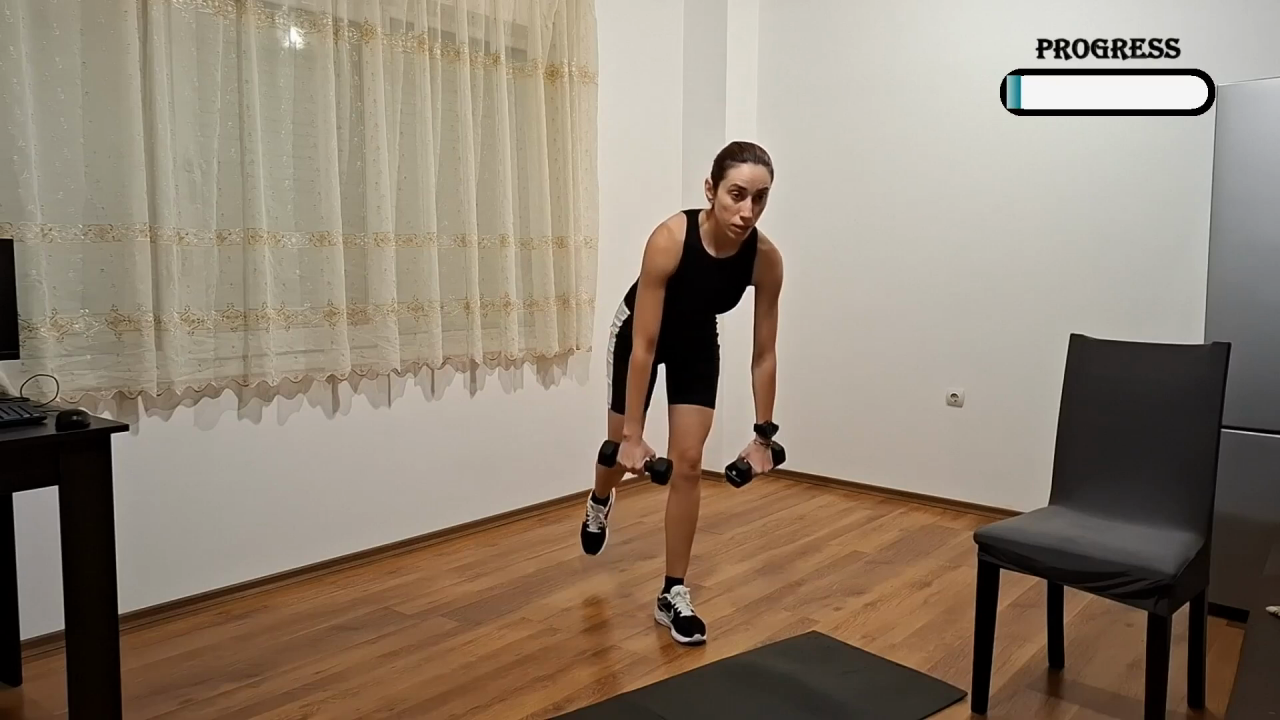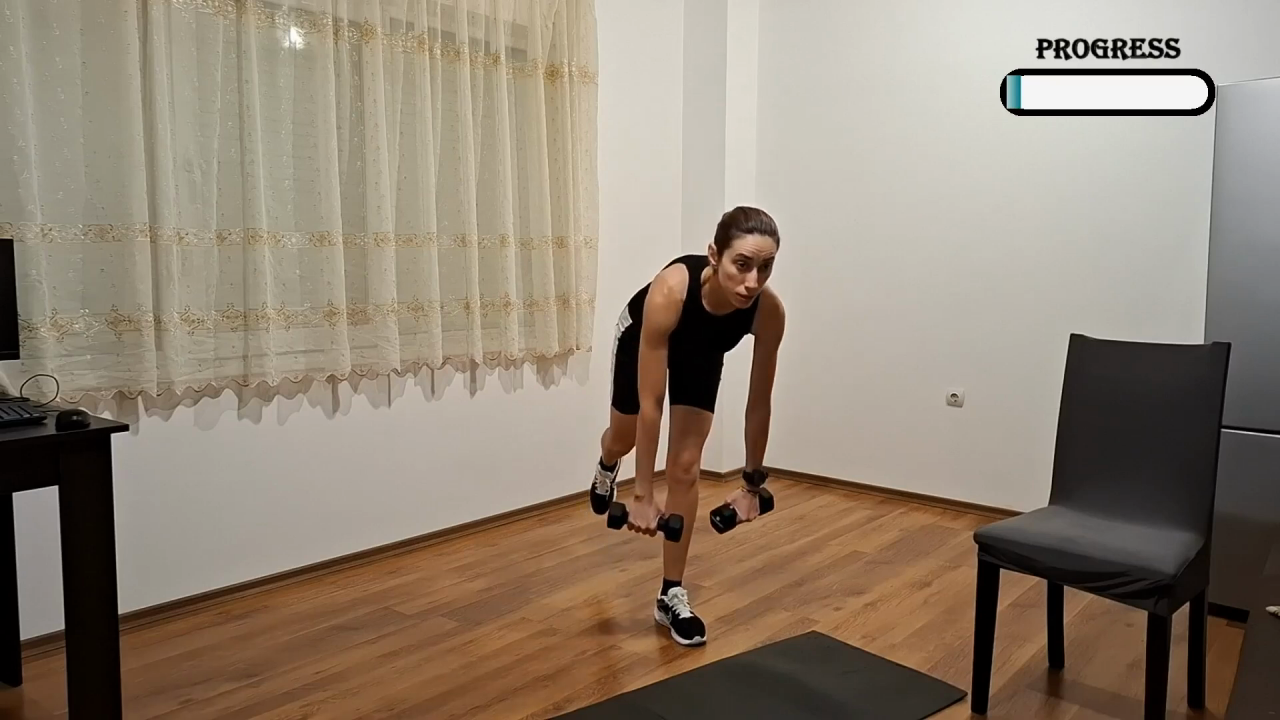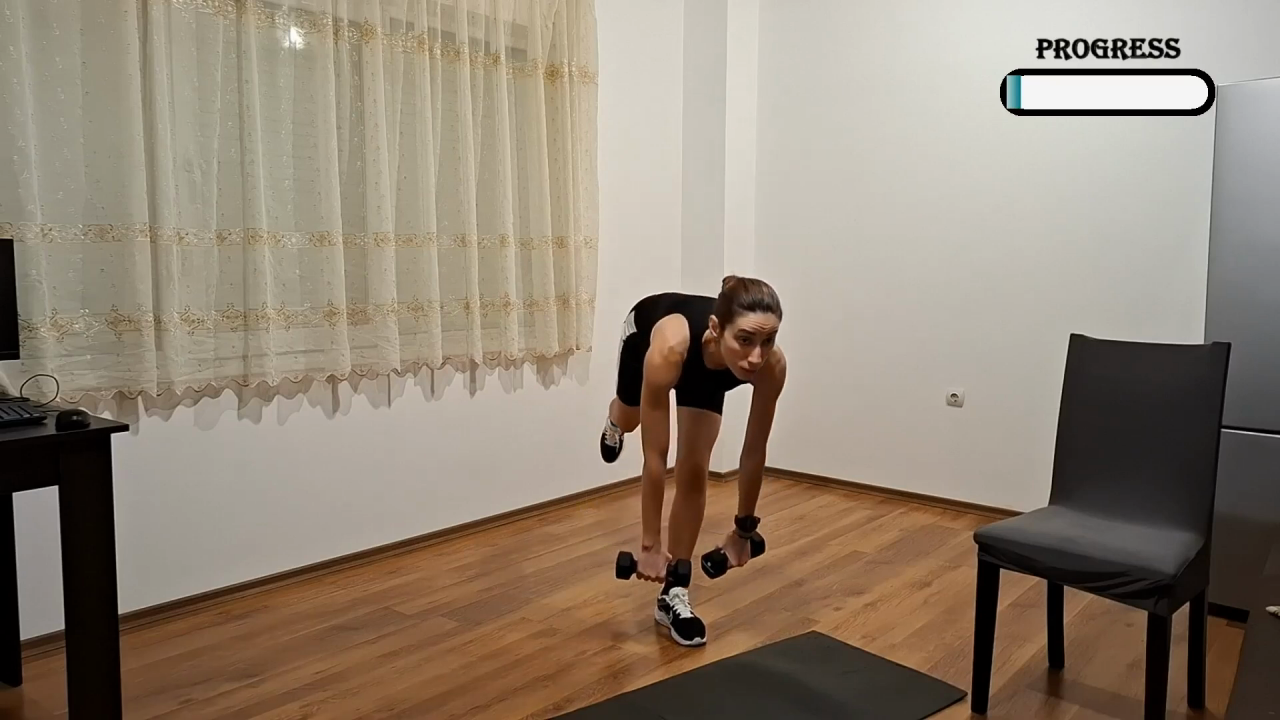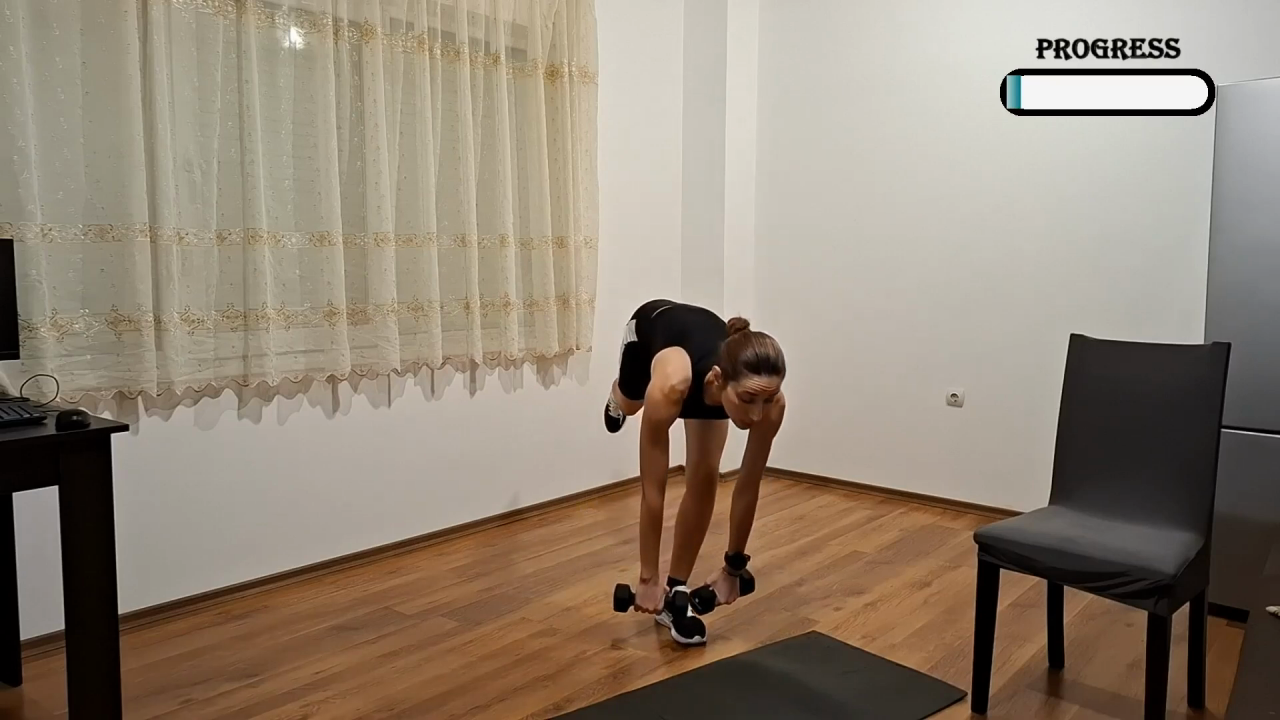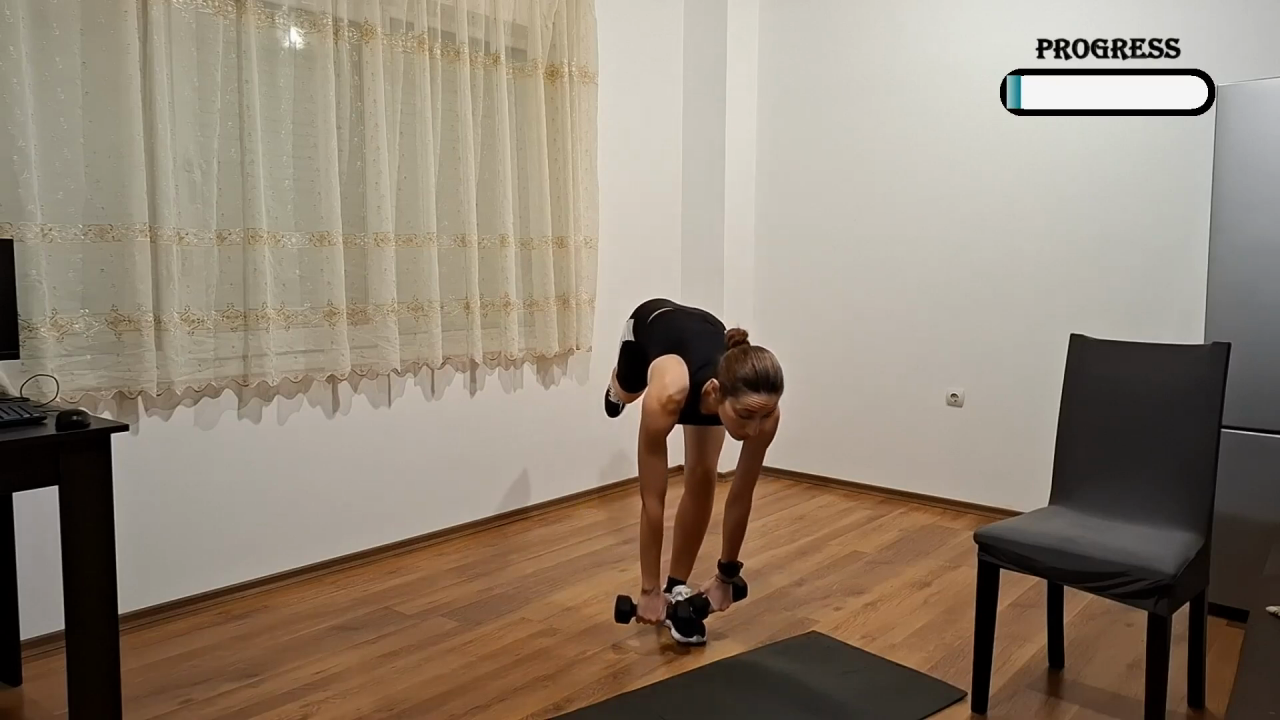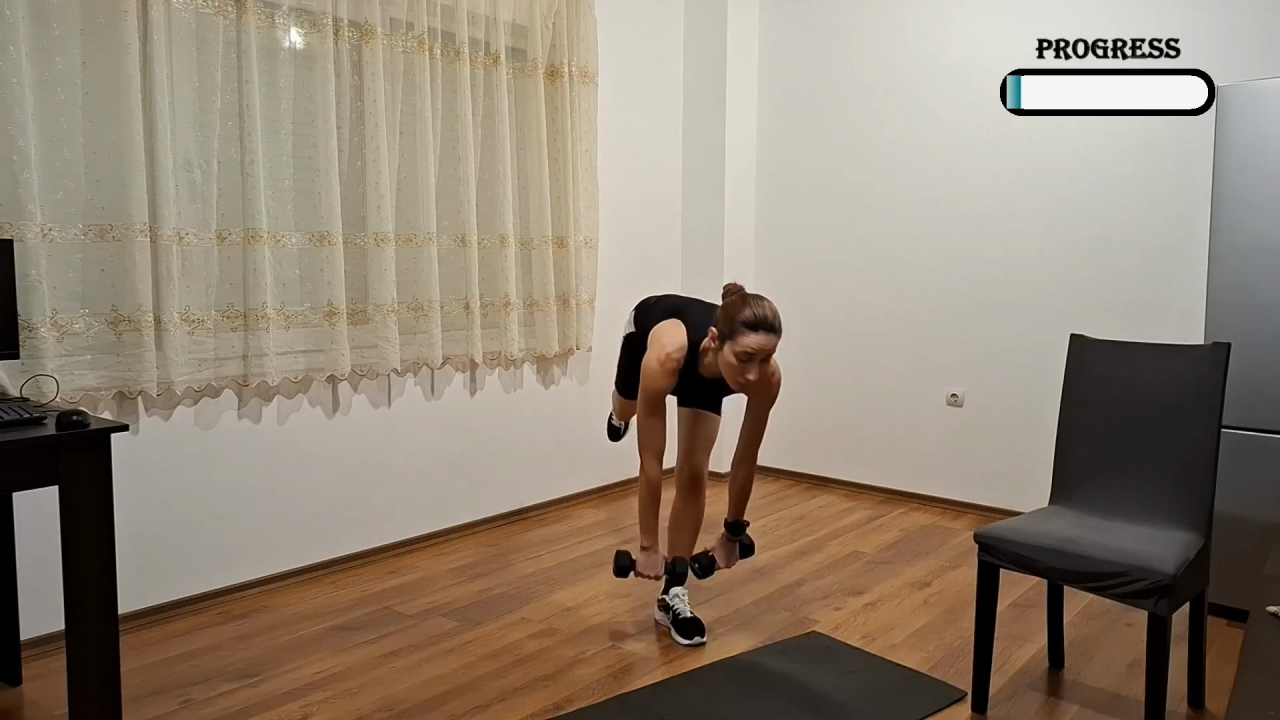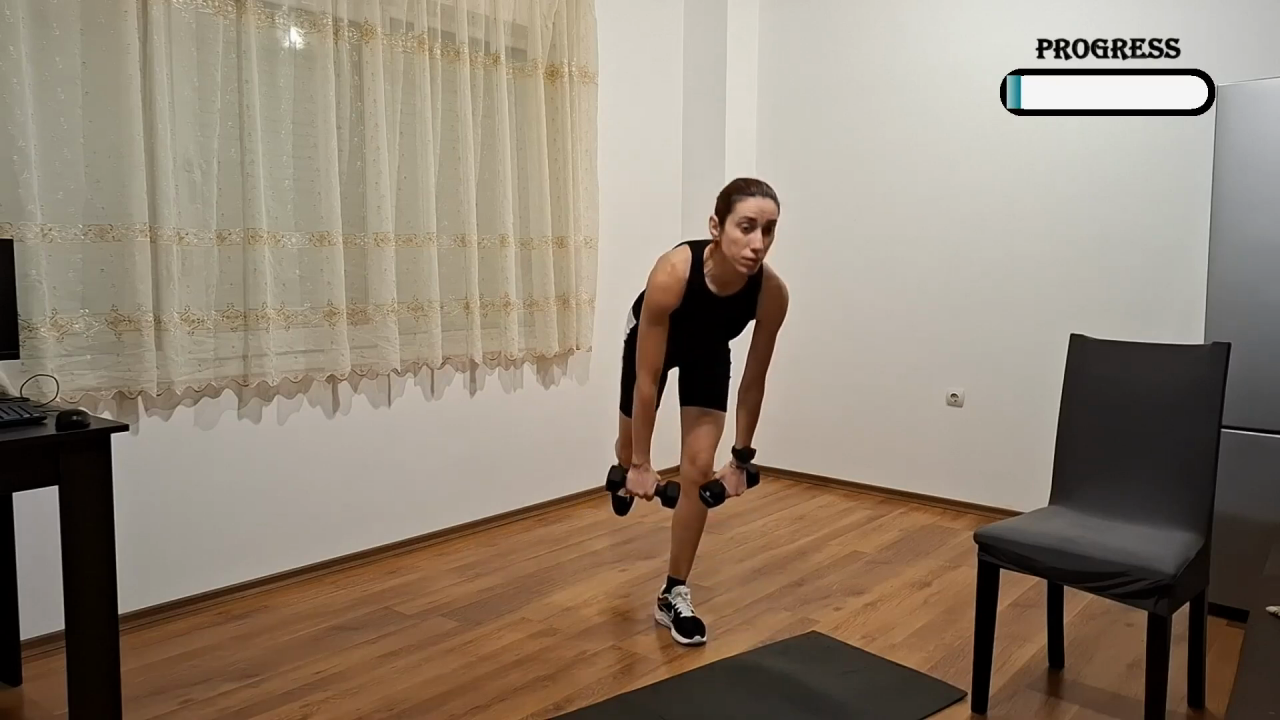
dt=0.4s
person 1, frame 1
left shoulder: (765, 257)
right shoulder: (670, 238)
left elbow: (764, 354)
right elbow: (644, 346)
left wrist: (763, 434)
right wrist: (633, 435)
left hip: (698, 344)
right hip: (639, 332)
left knee: (688, 463)
right knee: (623, 450)
left ankle: (673, 593)
right ankle: (600, 500)
person 1, frame 2
left shoulder: (770, 311)
right shoulder: (670, 291)
left elbow: (759, 403)
right elbow: (650, 405)
left wrist: (752, 482)
right wrist: (643, 495)
left hip: (702, 355)
right hip: (642, 335)
left knee: (685, 468)
right knee: (623, 438)
left ankle: (672, 595)
right ankle: (605, 469)
person 1, frame 3
left shoulder: (772, 365)
right shoulder: (669, 348)
left elbow: (754, 452)
right elbow: (655, 458)
left wrist: (743, 530)
right wrist: (650, 545)
right hip: (644, 326)
left knee: (695, 470)
right knee: (629, 418)
left ankle: (673, 594)
right ankle: (615, 421)
person 1, frame 4
left shoulder: (769, 400)
right shoulder: (671, 385)
left elbow: (747, 488)
right elbow: (653, 492)
left wrist: (733, 567)
right wrist: (648, 579)
left hip: (705, 329)
right hip: (651, 325)
left knee: (704, 477)
right knee: (629, 404)
left ankle: (677, 591)
right ankle: (618, 401)
person 1, frame 5
left shoulder: (761, 409)
right shoulder: (667, 395)
left elbow: (741, 496)
right elbow: (653, 502)
left wrist: (726, 575)
right wrist: (649, 589)
left hip: (704, 330)
right hip: (650, 324)
left knee: (703, 478)
right knee: (627, 393)
left ankle: (678, 590)
right ankle: (617, 388)
person 1, frame 6
left shoulder: (766, 376)
right shoulder: (665, 354)
left elbow: (746, 459)
right elbow: (651, 463)
left wrist: (732, 532)
right wrist: (648, 545)
right hip: (646, 320)
left knee: (692, 474)
right knee: (626, 408)
left ankle: (672, 596)
right ankle: (621, 412)
person 1, frame 7
left shoulder: (772, 293)
right shoulder: (672, 273)
left elbow: (753, 381)
right elbow: (648, 378)
left wrist: (740, 458)
right wrist: (639, 463)
left hip: (709, 355)
right hip: (655, 342)
left knee: (698, 470)
right knee: (636, 459)
left ankle: (673, 595)
right ankle: (630, 472)
